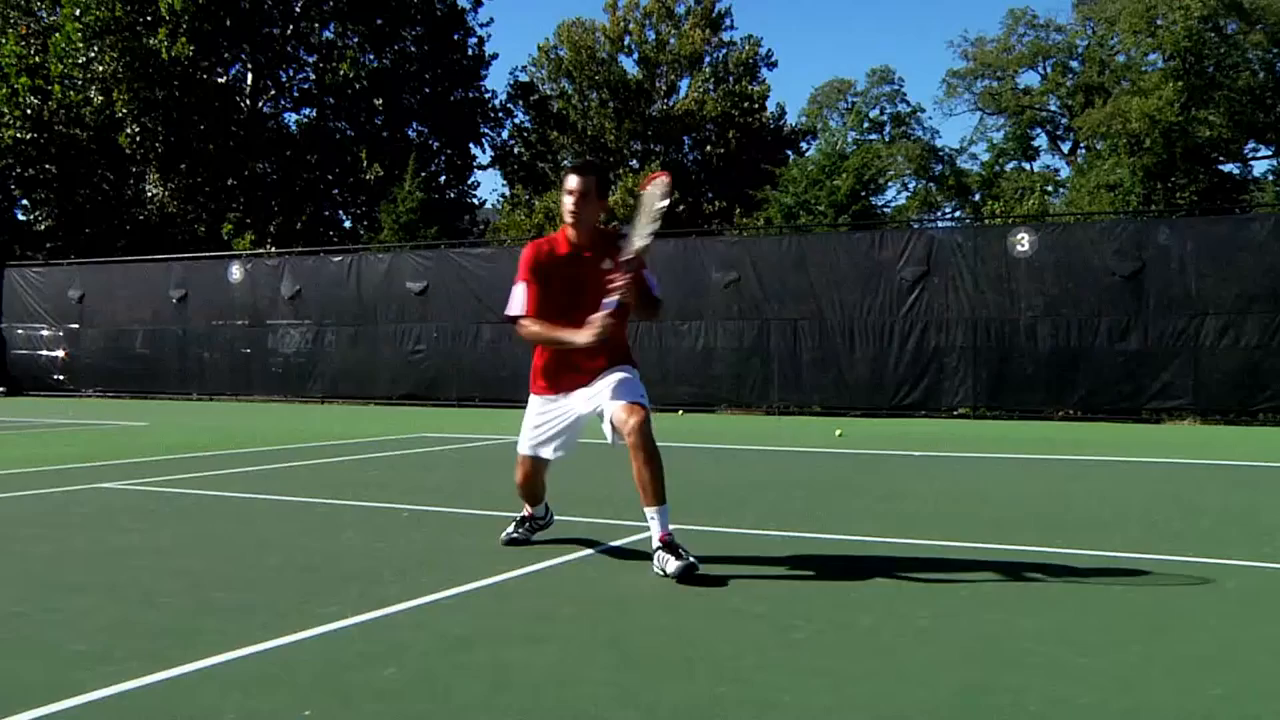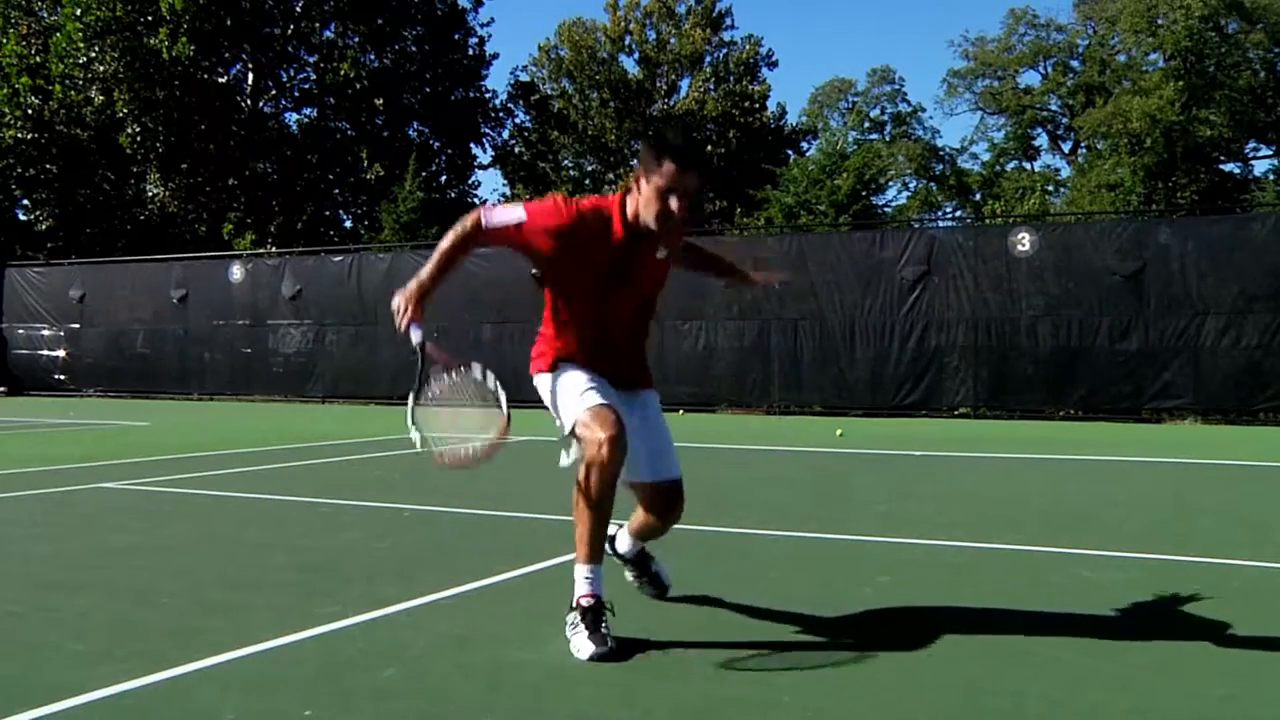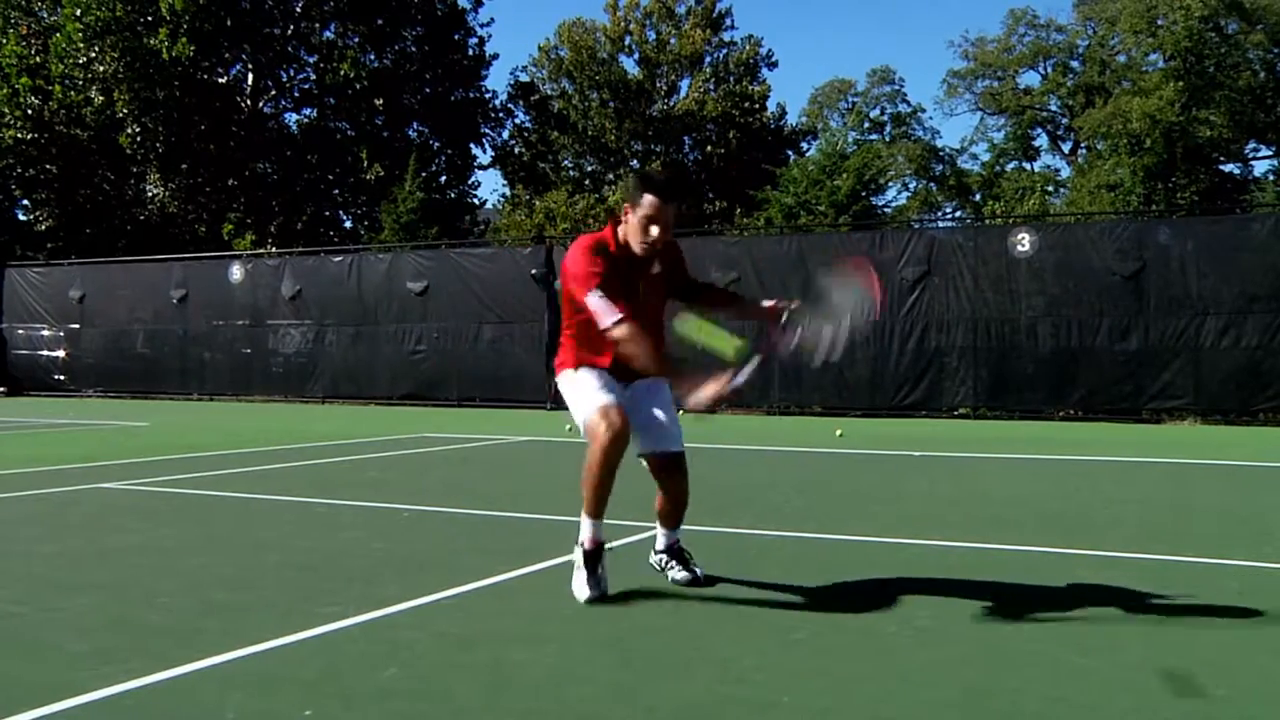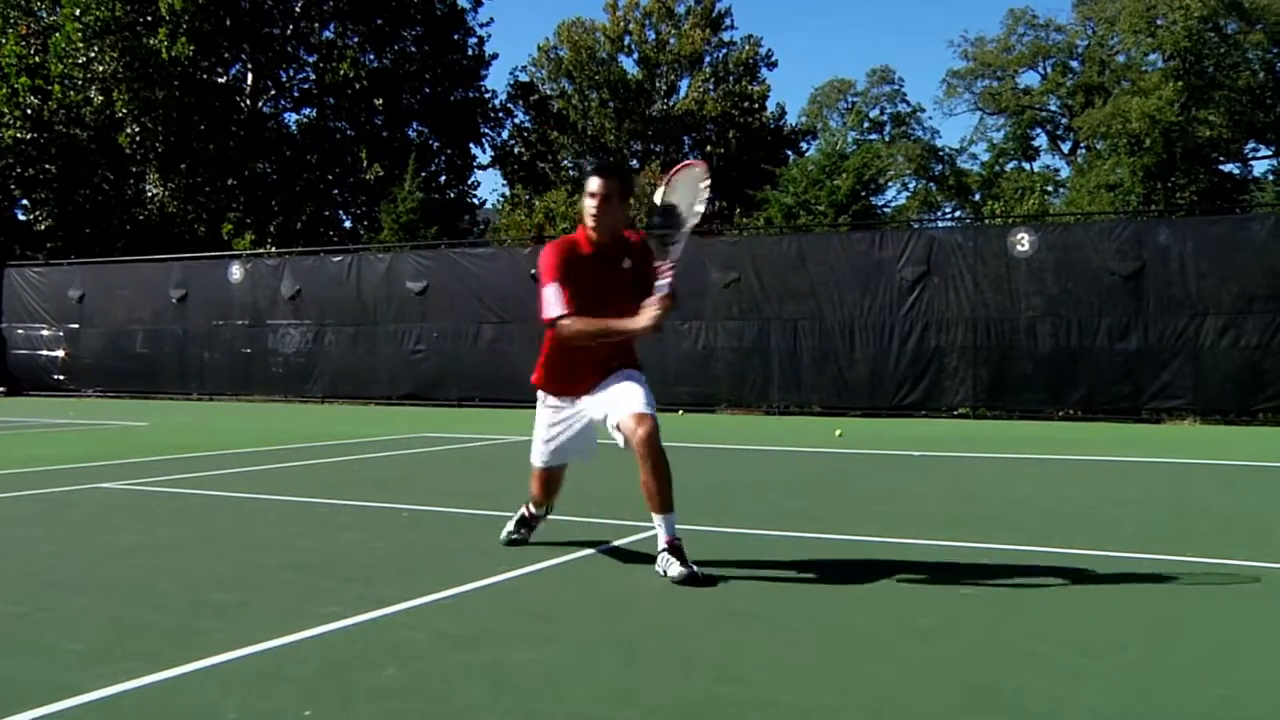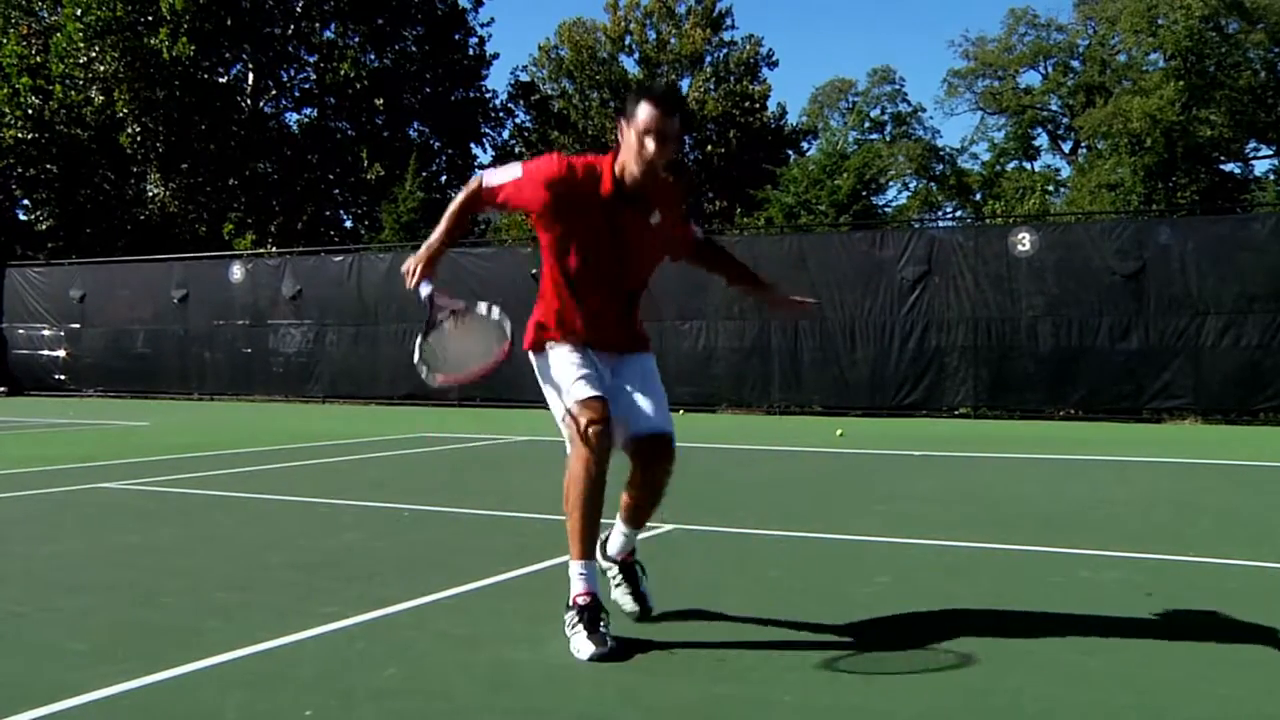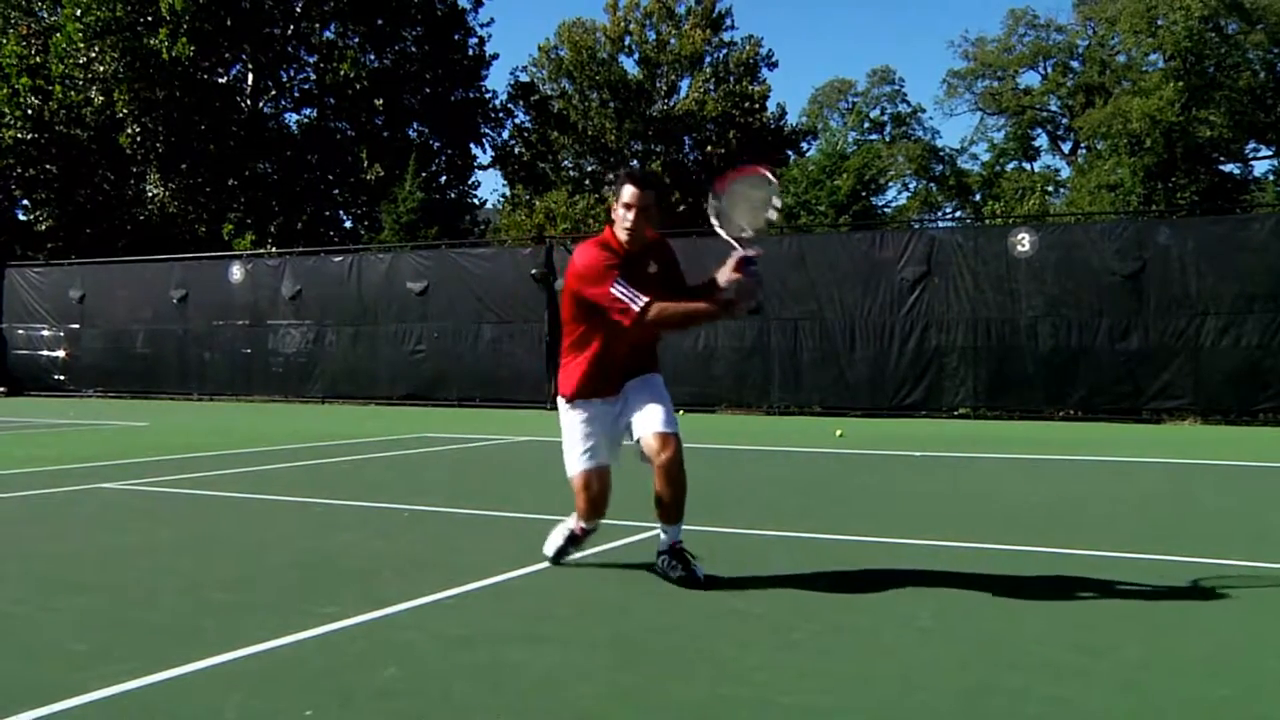
dt=0.7s
person 1, frame 1
left shoulder: (622, 247)
right shoulder: (536, 255)
left elbow: (648, 307)
right elbow: (525, 325)
left wrist: (632, 294)
right wrist: (577, 337)
left hip: (609, 372)
right hip: (553, 383)
left knee: (636, 422)
right knee: (526, 477)
left ankle: (663, 541)
right ankle: (535, 513)
person 1, frame 2
left shoulder: (664, 229)
right shoulder: (569, 219)
right elbow: (474, 226)
left wrist: (741, 276)
right wrist: (421, 284)
left hip: (630, 379)
right hip: (570, 367)
left knee: (666, 504)
right knee: (606, 438)
left ankle: (629, 542)
right ankle: (585, 604)
person 1, frame 3
left shoulder: (666, 251)
right shoulder: (587, 258)
left elbow: (697, 291)
right elbow: (624, 335)
left wrist: (756, 308)
right wrist: (690, 388)
left hip: (642, 374)
right hip: (588, 368)
left knee: (671, 470)
right knee: (611, 426)
left ankle: (666, 548)
right ankle: (589, 545)
person 1, frame 4
left shoulder: (637, 247)
right shoulder: (558, 255)
left elbow: (654, 302)
right elbow: (565, 328)
left wrist: (665, 291)
right wrist: (630, 325)
left hip: (616, 372)
right hip: (561, 381)
left knee: (644, 432)
right knee: (544, 483)
left ankle: (668, 546)
right ankle: (533, 512)
person 1, frame 5
left shoulder: (667, 203)
right shoulder: (560, 176)
left elbow: (703, 251)
right elbow: (477, 190)
left wrist: (766, 292)
right wrist: (431, 250)
left hip: (625, 350)
right hip: (561, 342)
left knee: (657, 455)
right knee: (594, 433)
left ankle: (620, 546)
right ankle: (581, 598)
person 1, frame 6
left shoulder: (658, 250)
right shoulder: (591, 259)
left elbow: (685, 300)
right elbow: (652, 316)
left wrist: (721, 280)
right wrist: (725, 305)
left hip: (637, 377)
right hip: (586, 387)
left knee: (666, 451)
right knee: (593, 502)
left ankle: (671, 547)
right ankle: (582, 523)
